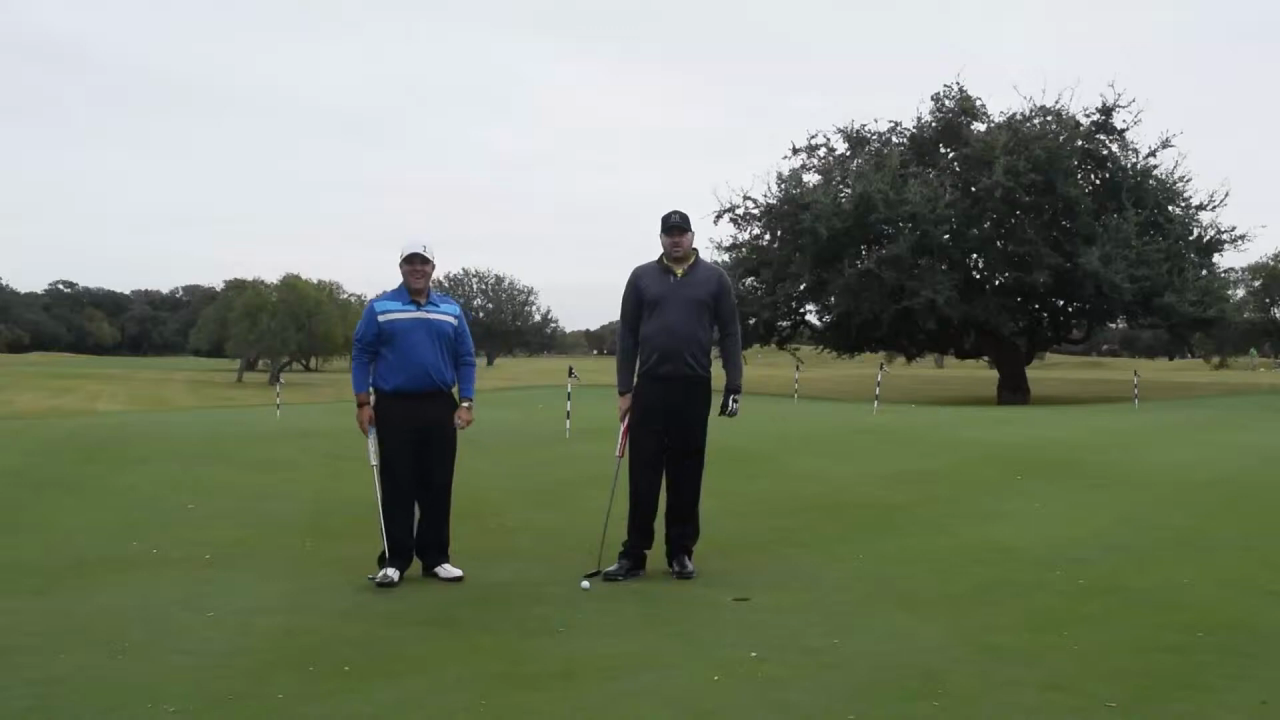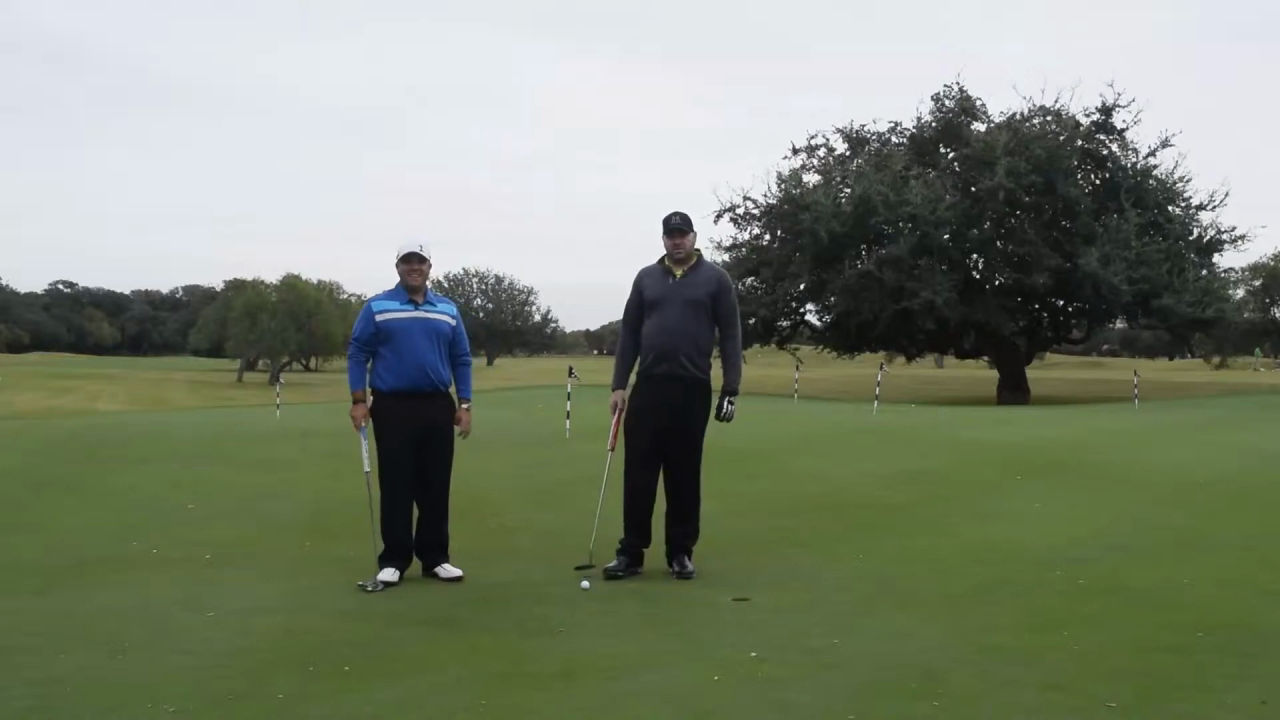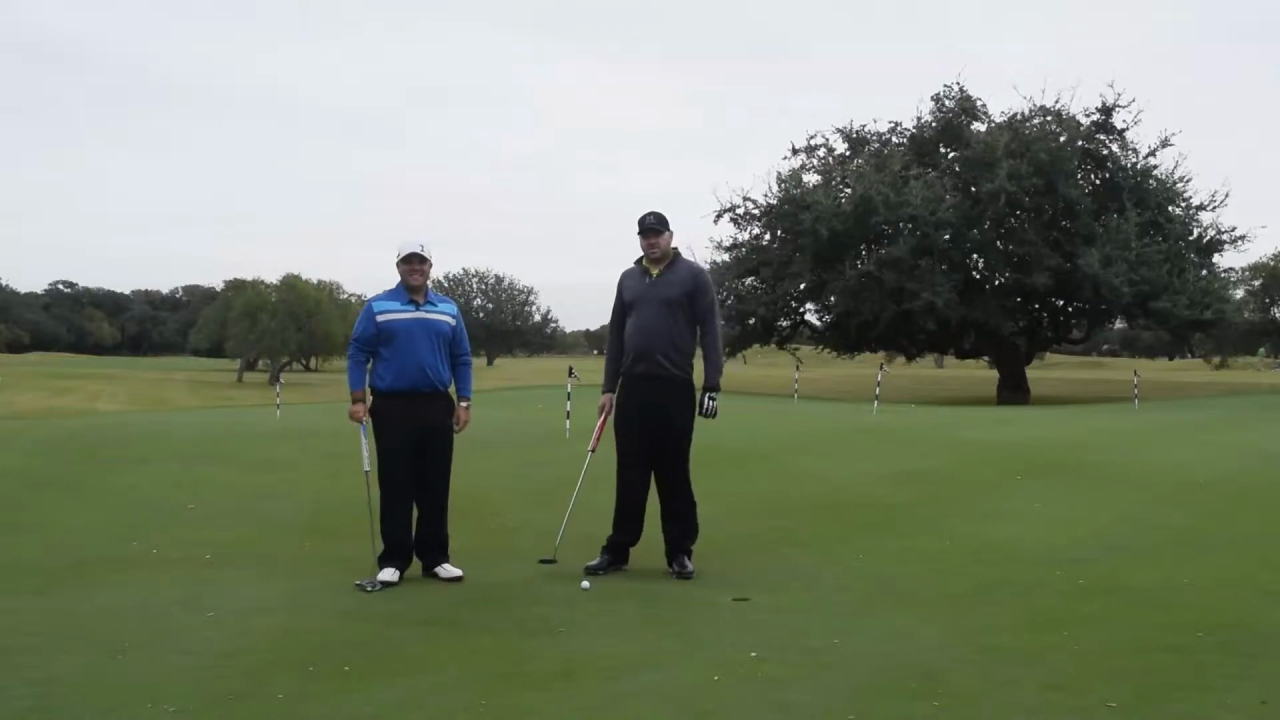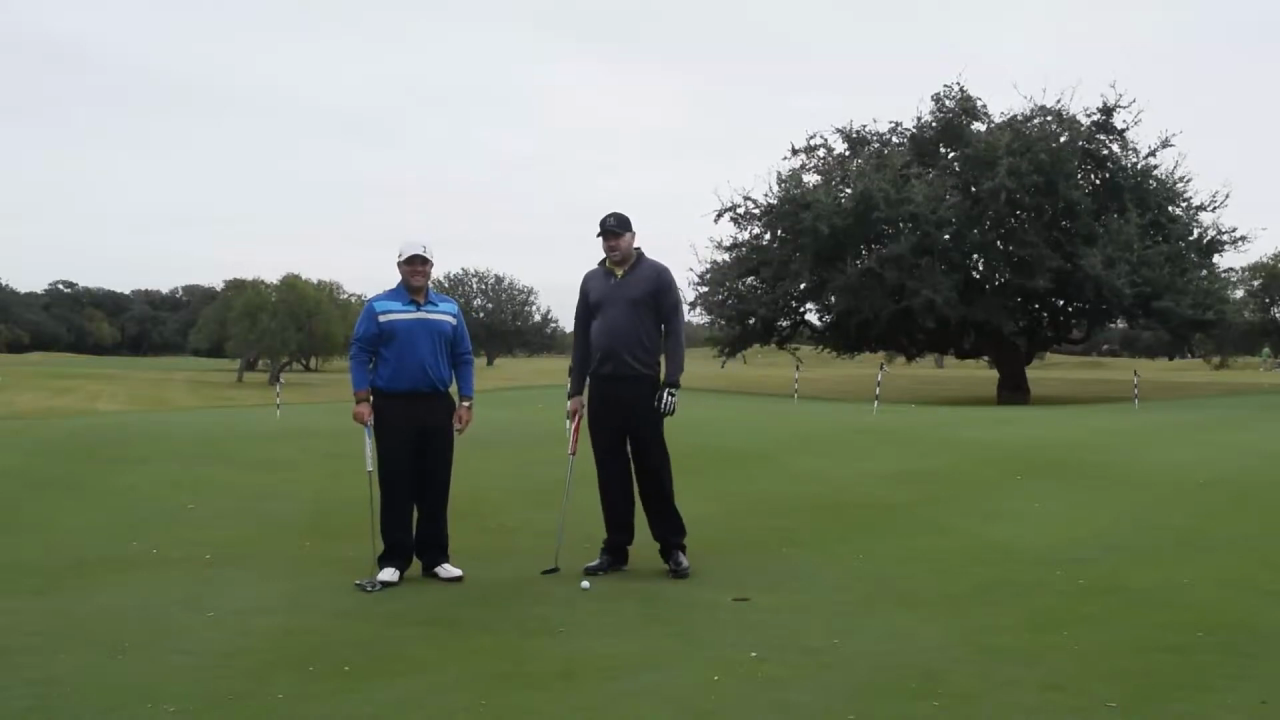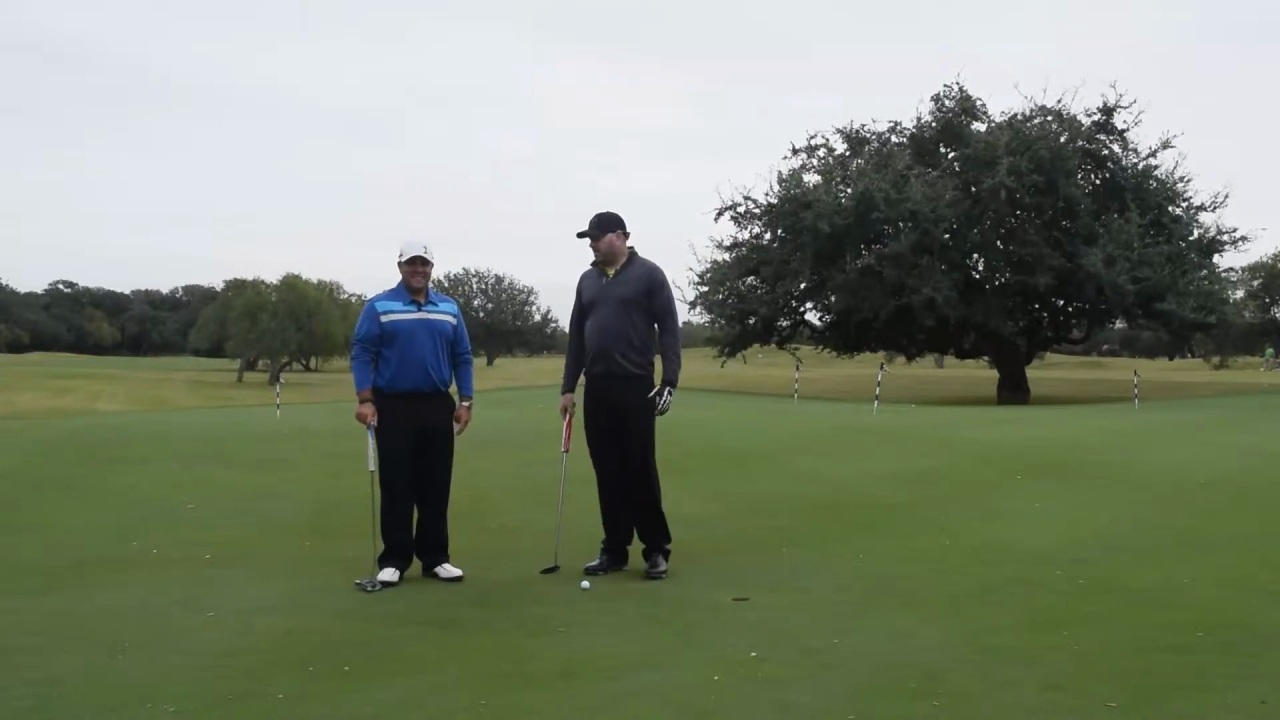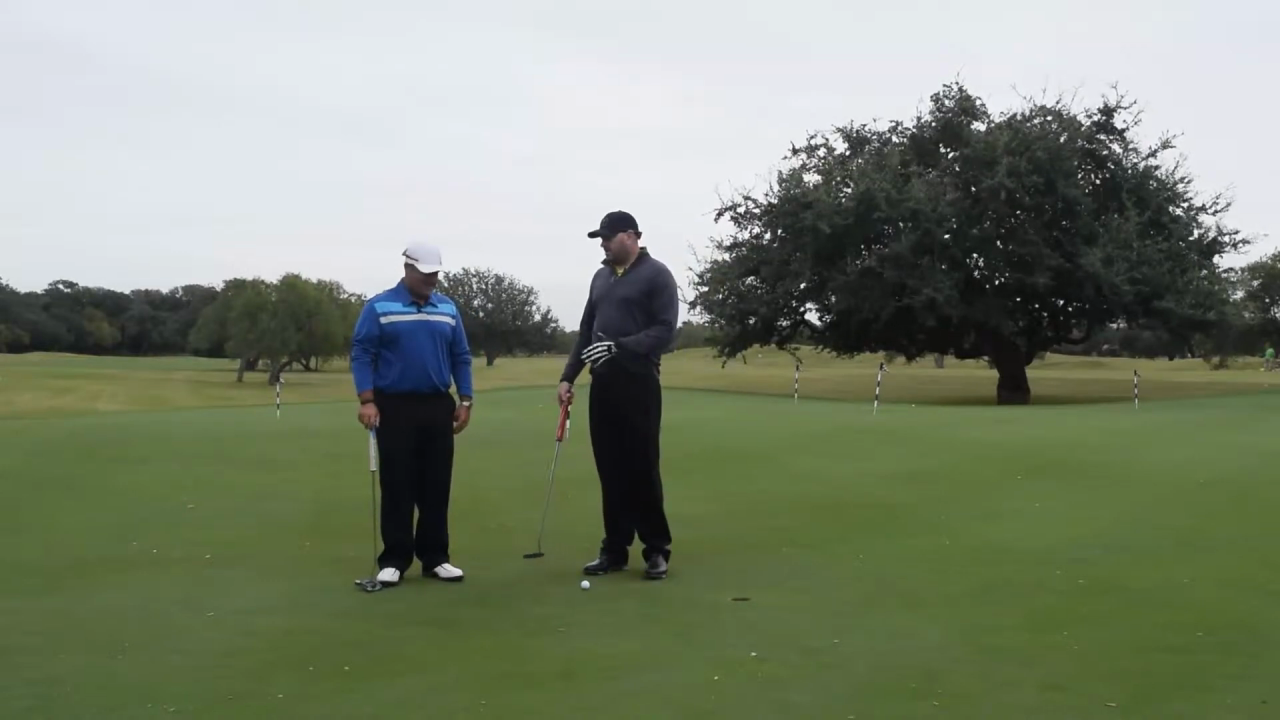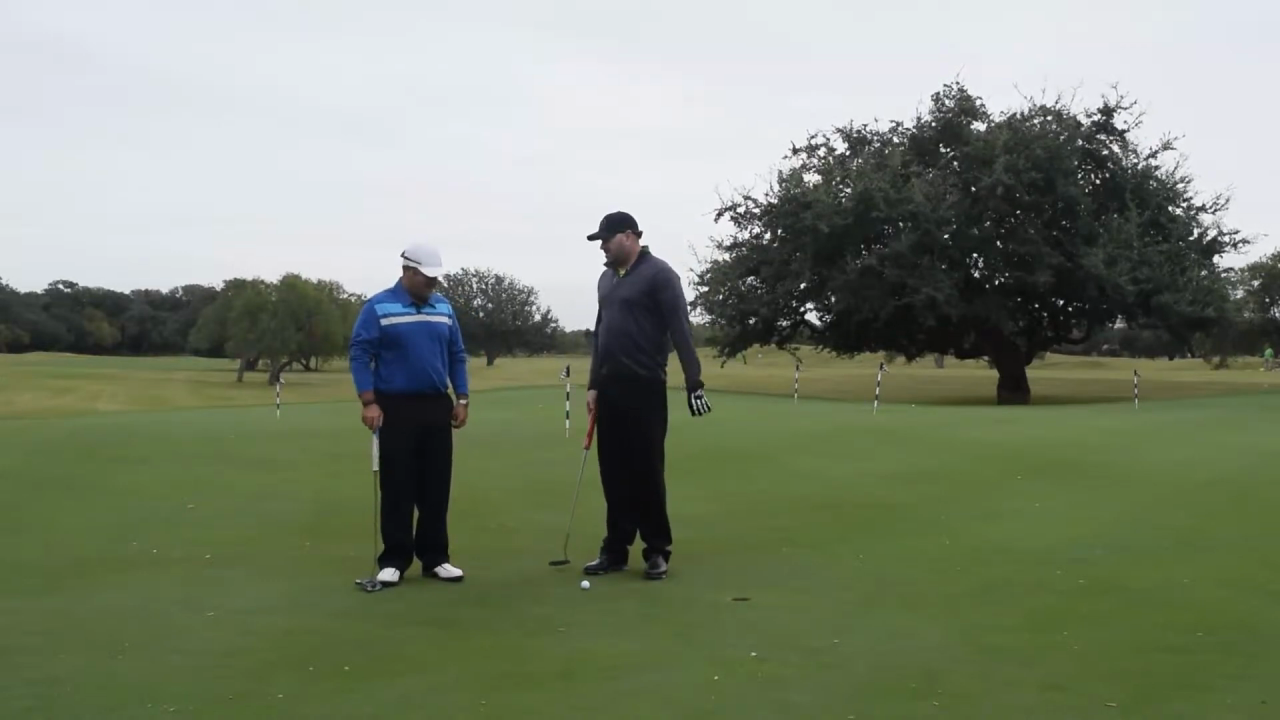
dt=0.5s
person 1, frame 1
left shoulder: (714, 278)
right shoulder: (641, 277)
left elbow: (729, 334)
right elbow: (627, 335)
left wrist: (733, 386)
right wrist: (624, 390)
left hip: (694, 388)
right hip: (650, 387)
left knee: (686, 474)
right knee: (643, 473)
left ankle: (680, 552)
right ankle: (633, 554)
person 1, frame 2
left shoulder: (715, 279)
right shoulder: (646, 277)
left elbow: (730, 336)
right elbow: (629, 333)
left wrist: (730, 389)
right wrist: (619, 384)
left hip: (693, 389)
right hip: (648, 386)
left knee: (684, 473)
right knee: (638, 470)
left ankle: (680, 551)
right ankle: (630, 552)
person 1, frame 3
left shoulder: (693, 276)
right shoulder: (628, 279)
left elbow: (710, 332)
right elbow: (615, 335)
left wrist: (711, 385)
right wrist: (609, 387)
left hip: (675, 387)
right hip: (633, 387)
left knee: (674, 472)
right knee: (630, 471)
left ankle: (680, 551)
right ankle: (617, 549)
person 1, frame 4
left shoulder: (656, 275)
right shoulder: (592, 280)
left elbow: (674, 331)
right elbow: (581, 337)
left wrist: (671, 382)
right wrist: (576, 390)
left hip: (643, 386)
right hip: (602, 388)
left knee: (653, 468)
right knee: (610, 471)
left ankle: (673, 546)
right ankle: (615, 548)
person 1, frame 5
left shoulder: (648, 274)
right shoulder: (587, 279)
left elbow: (669, 329)
right elbow: (576, 336)
left wrist: (669, 380)
right wrist: (568, 387)
left hip: (635, 386)
right hip: (596, 387)
left knee: (640, 469)
right knee: (607, 471)
left ankle: (656, 549)
right ankle: (615, 549)
person 1, frame 6
left shoulder: (656, 275)
right shoulder: (601, 277)
left elbow: (664, 330)
right elbow: (587, 331)
left wrist: (618, 346)
right wrist: (568, 376)
left hip: (639, 385)
right hip: (602, 385)
left knee: (643, 469)
right knee: (610, 471)
left ankle: (657, 549)
right ankle: (615, 549)
person 1, frame 7
left shoulder: (658, 274)
right shoulder: (607, 278)
left elbow: (680, 330)
left wrist: (693, 383)
right wrist: (593, 384)
left hip: (645, 387)
right hip: (610, 387)
left knee: (647, 470)
right knee: (613, 472)
left ankle: (657, 550)
right ankle: (615, 548)
person 2, frame 1
left shoulder: (451, 309)
right shoulder: (379, 307)
left elbow: (465, 359)
right elbow: (361, 356)
left wrist: (466, 402)
right wrist: (363, 403)
left hip: (439, 407)
right hip: (394, 407)
left knee: (437, 486)
right knee: (397, 486)
left ankle: (435, 557)
right ankle: (394, 560)
person 2, frame 2
left shoulder: (448, 310)
right shoulder: (377, 307)
left elbow: (461, 359)
right elbow: (358, 354)
left wrist: (464, 404)
right wrist: (359, 400)
left hip: (437, 407)
right hip: (392, 407)
left knee: (436, 486)
right knee: (396, 486)
left ankle: (435, 557)
right ankle: (394, 560)
person 2, frame 3
left shoulder: (449, 309)
right shoulder: (377, 307)
left elbow: (462, 358)
right elbow: (358, 354)
left wrist: (463, 402)
right wrist: (358, 398)
left hip: (437, 406)
right hip: (392, 406)
left knee: (435, 487)
right knee: (395, 486)
left ankle: (435, 558)
right ankle: (394, 560)
person 2, frame 4
left shoulder: (449, 309)
right shoulder: (378, 307)
left elbow: (463, 357)
right elbow: (359, 354)
left wrist: (465, 401)
right wrist: (362, 399)
left hip: (437, 406)
right hip: (393, 406)
left knee: (435, 486)
right knee: (396, 487)
left ankle: (435, 557)
right ankle: (394, 560)
person 2, frame 5
left shoulder: (449, 308)
right shoulder: (378, 306)
left elbow: (462, 357)
right elbow: (361, 354)
left wrist: (465, 401)
right wrist: (365, 399)
left hip: (437, 406)
right hip: (393, 406)
left knee: (436, 486)
right knee: (396, 486)
left ankle: (435, 557)
right ankle: (393, 560)
person 2, frame 6
left shoulder: (448, 309)
right shoulder: (379, 306)
left elbow: (461, 357)
right elbow: (361, 355)
left wrist: (465, 401)
right wrist: (367, 400)
left hip: (438, 406)
right hip: (394, 407)
left knee: (436, 486)
right knee: (397, 487)
left ankle: (435, 557)
right ankle: (394, 560)
person 2, frame 7
left shoulder: (444, 308)
right shoulder: (378, 307)
left elbow: (457, 355)
right elbow: (360, 355)
left wrist: (461, 399)
right wrist: (369, 402)
left hip: (436, 406)
right hip: (394, 408)
left knee: (436, 486)
right knee: (397, 487)
left ankle: (435, 558)
right ankle: (394, 560)
